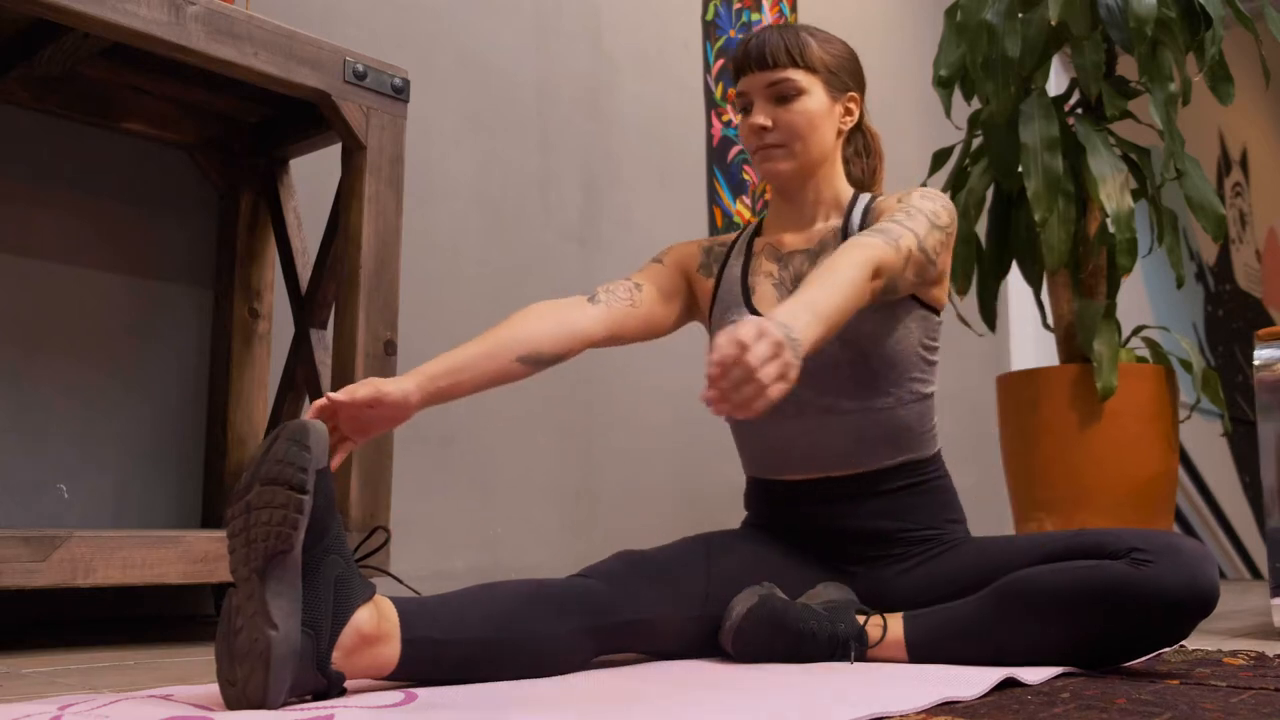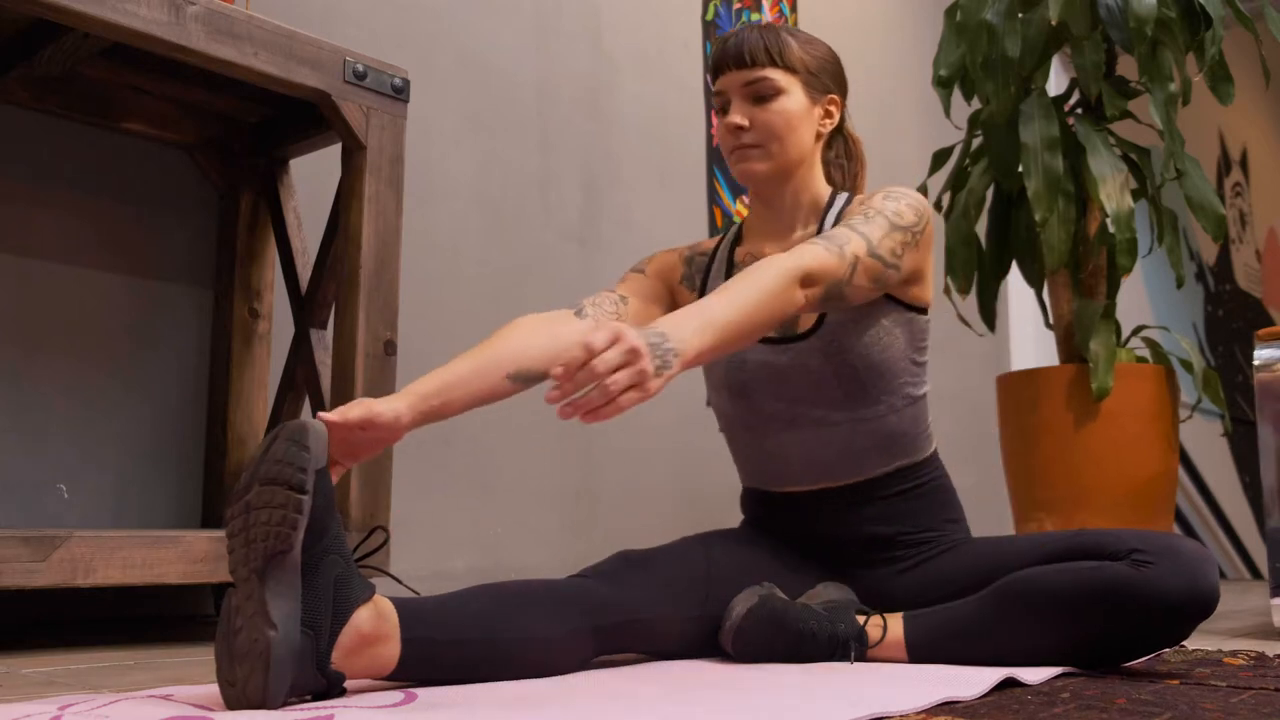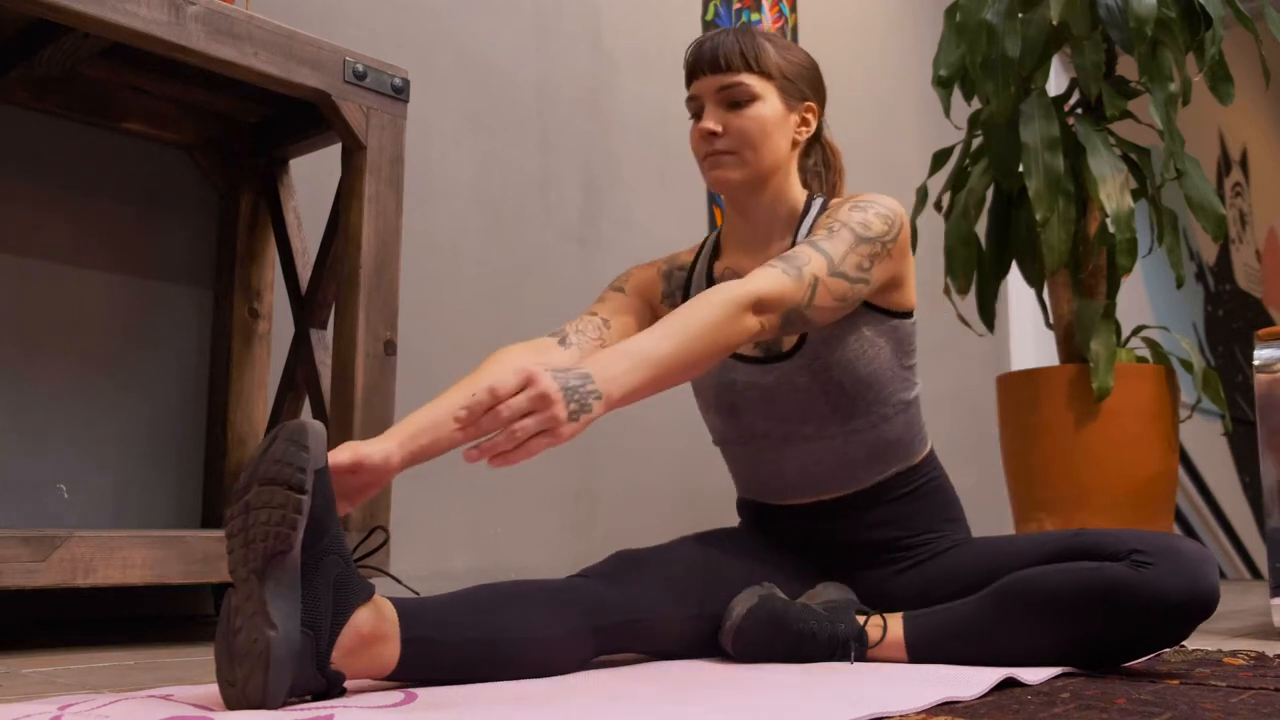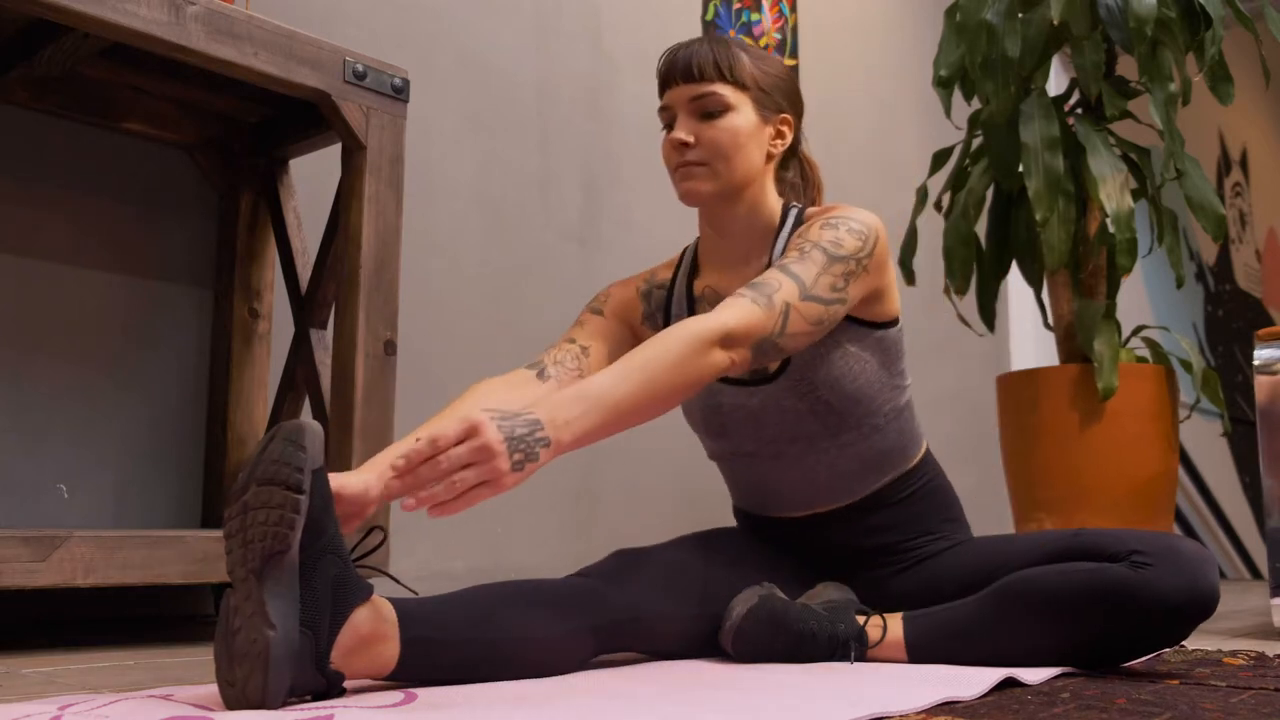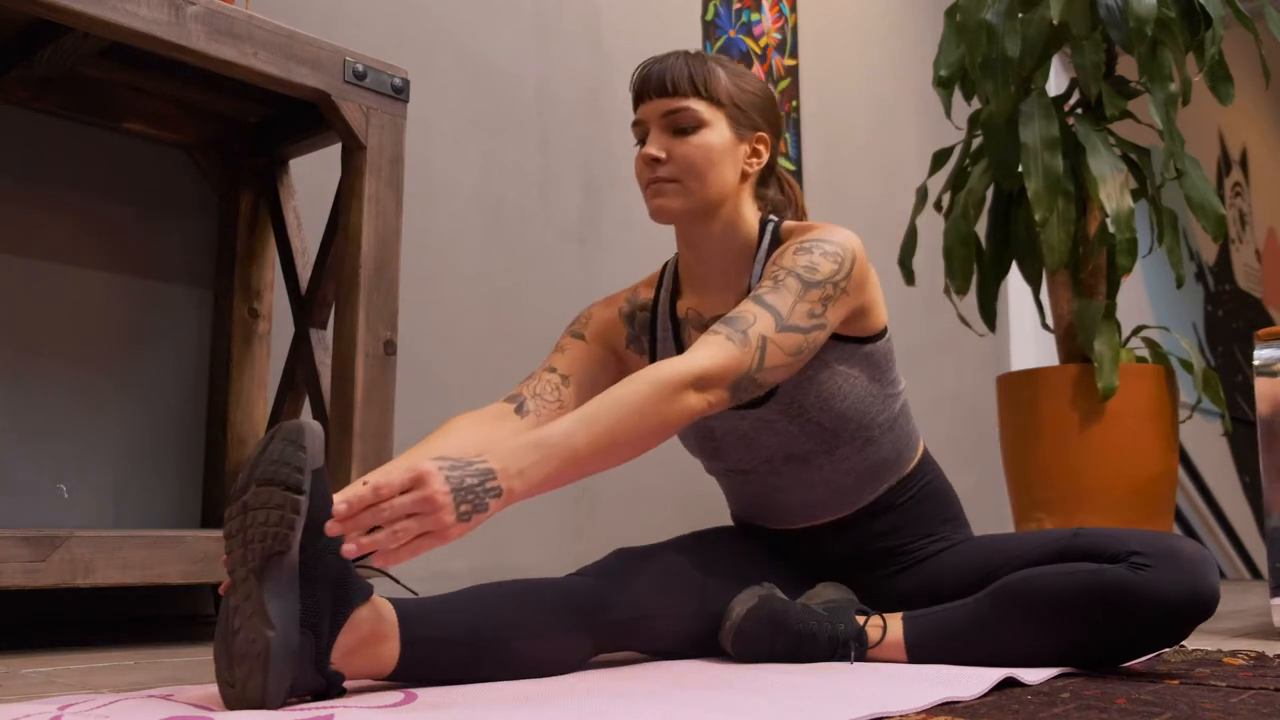
dt=0.2s
person 1, frame 1
left shoulder: (920, 218)
right shoulder: (703, 264)
left elbow: (851, 271)
right elbow: (570, 319)
left wrist: (789, 328)
right wrist: (410, 388)
left hip: (916, 546)
right hip: (779, 548)
left knee: (1183, 575)
right knee: (612, 593)
right ankle: (348, 628)
person 1, frame 2
left shoulder: (896, 219)
right shoulder: (686, 270)
left elbow: (797, 278)
right elbow: (558, 329)
left wrist: (669, 346)
right wrist: (401, 406)
left hip: (915, 547)
right hip: (778, 552)
left knee: (1182, 576)
right knee: (612, 593)
right ankle: (347, 629)
person 1, frame 3
left shoulder: (872, 226)
right shoulder: (663, 283)
left elbow: (754, 303)
right elbow: (543, 352)
left wrist: (593, 386)
right wrist: (392, 446)
left hip: (914, 551)
right hip: (776, 557)
left knee: (1180, 577)
right knee: (612, 594)
person 1, frame 4
left shoulder: (848, 237)
right shoulder: (642, 298)
left elbow: (724, 340)
right elbow: (527, 380)
left wrist: (539, 434)
right wrist: (374, 476)
left hip: (913, 554)
right hip: (775, 560)
left knee: (1180, 578)
right knee: (612, 593)
person 1, frame 5
left shoulder: (827, 256)
right shoulder: (625, 318)
left elbow: (700, 381)
right elbow: (508, 415)
left wrist: (491, 482)
right wrist: (368, 496)
left hip: (914, 555)
right hip: (776, 563)
left knee: (1178, 577)
right knee: (614, 591)
